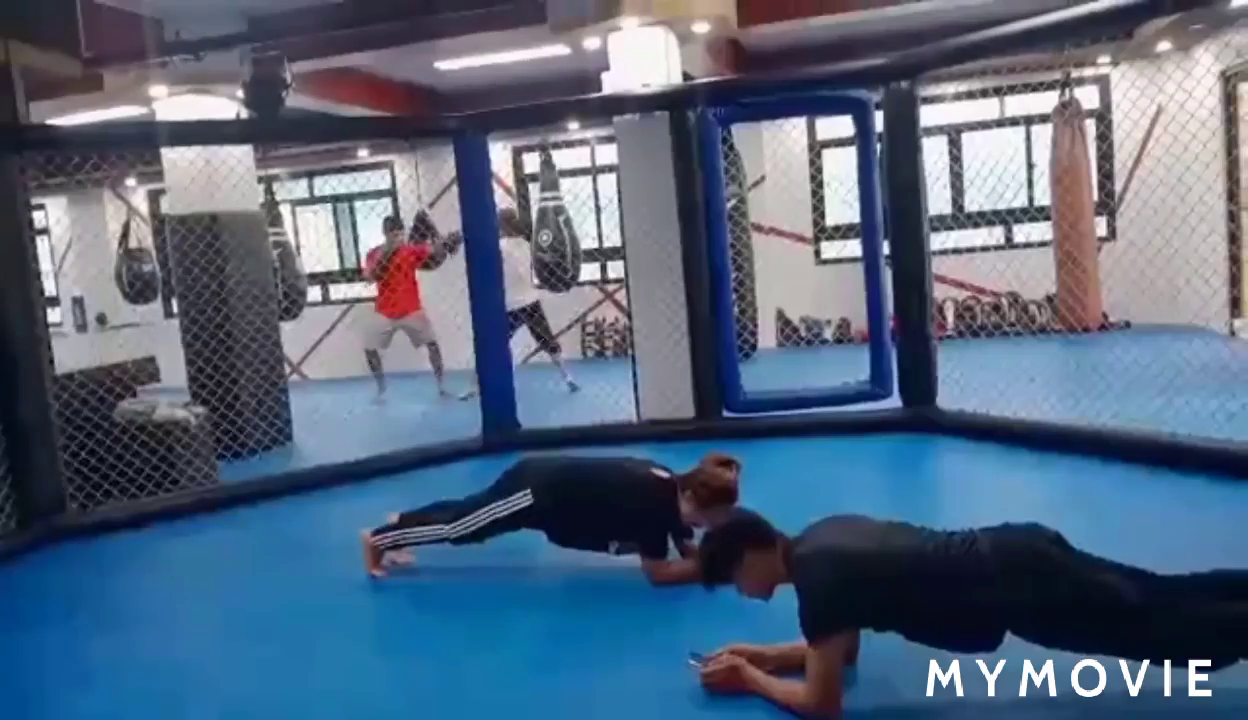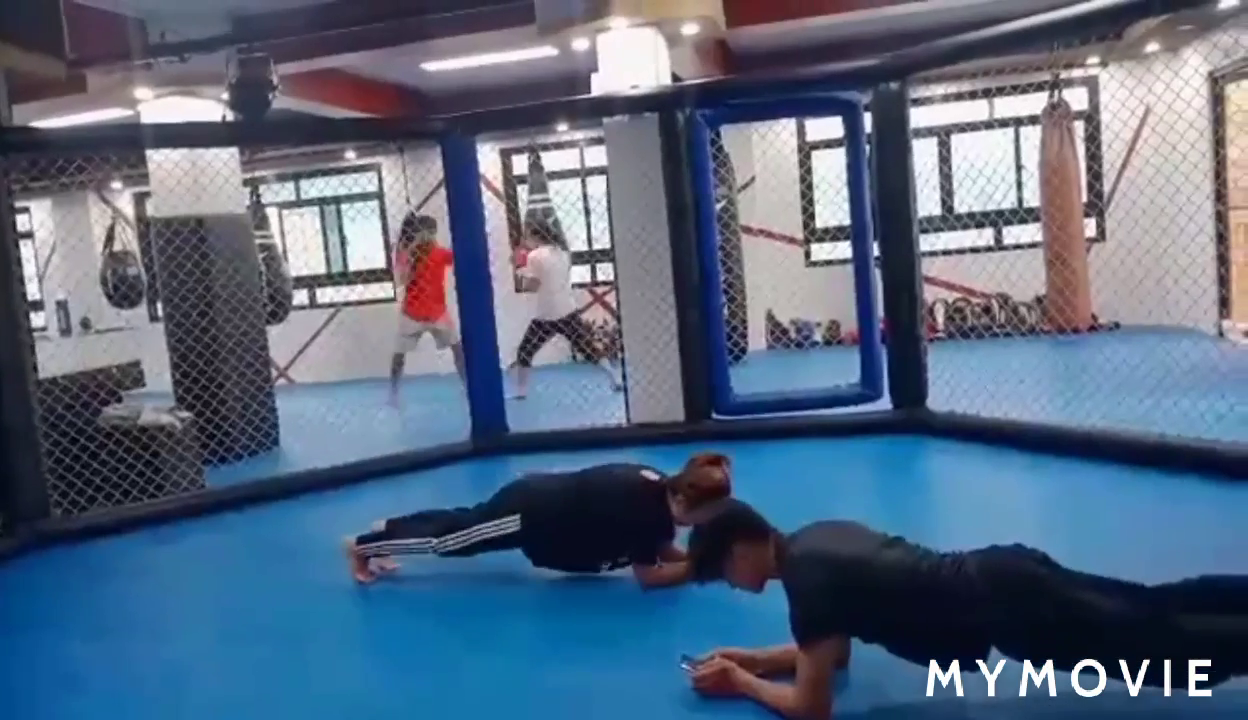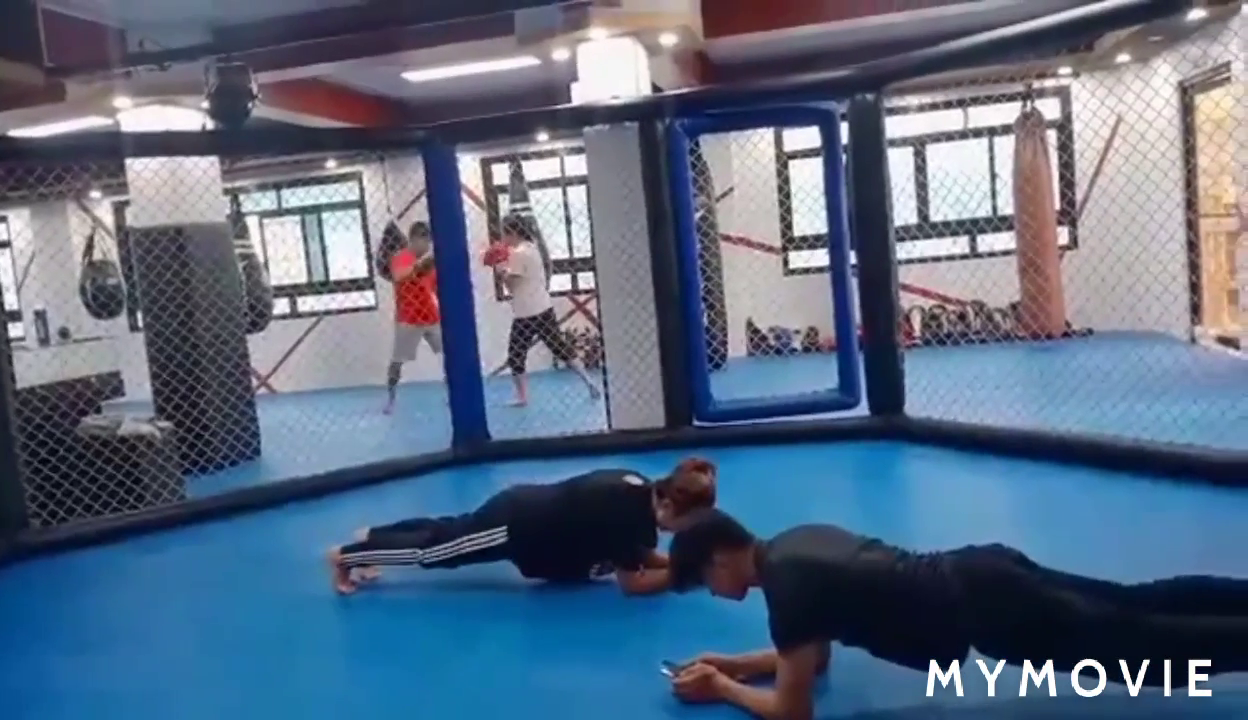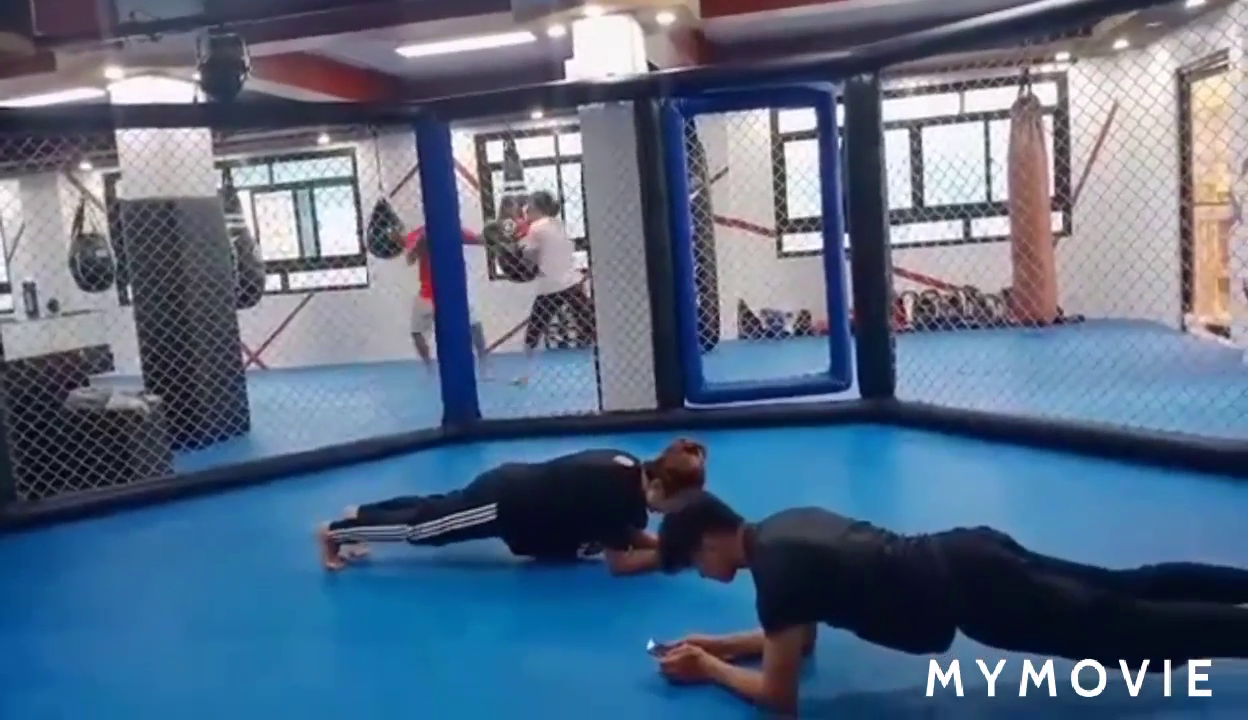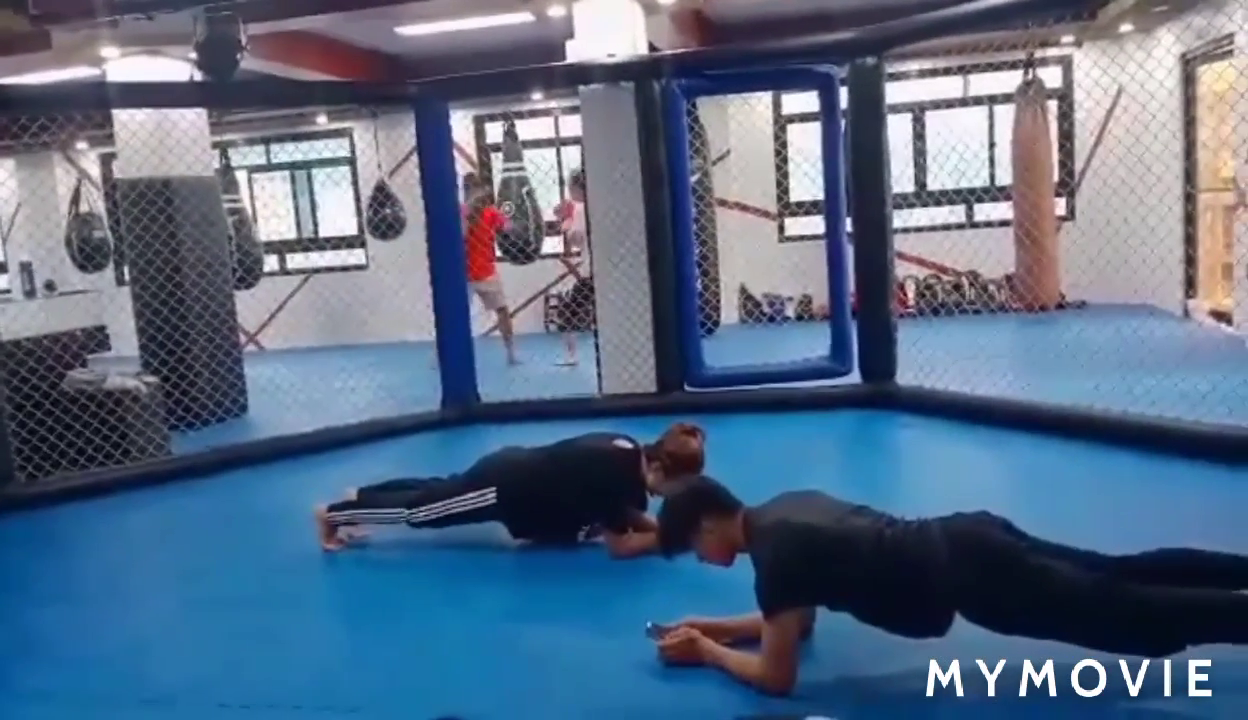
dt=0.5s
person 1, frame 1
left shoulder: (819, 576)
right shoulder: (820, 542)
right elbow: (841, 647)
right wrist: (763, 653)
left hip: (1022, 586)
right hip: (1016, 552)
left knee: (1170, 631)
right knee: (1169, 602)
person 1, frame 2
left shoulder: (809, 580)
right shoulder: (814, 541)
right elbow: (832, 648)
right wrist: (756, 658)
left hip: (1008, 607)
right hip: (1006, 573)
left knee: (1164, 647)
right knee: (1162, 608)
person 1, frame 3
left shoulder: (786, 586)
right shoulder: (791, 547)
right elbow: (810, 653)
right wrist: (735, 663)
left hip: (985, 608)
right hip: (982, 573)
left knee: (1140, 646)
right knee: (1140, 608)
person 1, frame 4
left shoulder: (776, 569)
right shoulder: (781, 528)
right elbow: (798, 635)
left wrist: (710, 668)
right wrist: (719, 643)
left hip: (973, 591)
right hip: (971, 557)
left knee: (1132, 631)
right knee: (1127, 592)
person 1, frame 5
left shoulder: (776, 552)
right shoulder: (782, 512)
left elbow: (777, 675)
right elbow: (796, 619)
left wrist: (708, 651)
right wrist: (716, 625)
left hip: (970, 576)
right hip: (969, 539)
left knee: (1133, 620)
right knee: (1124, 578)
person 2, frame 1
left shoulder: (674, 489)
right shoulder: (653, 501)
left elbow: (687, 549)
right elbow: (658, 571)
left hip: (549, 479)
right hip: (540, 490)
left knee: (469, 512)
right knee: (462, 526)
left ankle: (400, 522)
right ankle: (380, 538)
person 2, frame 2
left shoulder: (660, 488)
right shoulder: (646, 506)
left elbow: (665, 551)
right elbow: (650, 574)
left hip: (541, 496)
right hip: (533, 514)
left knee: (462, 522)
right knee: (449, 538)
left ankle: (386, 529)
right ankle: (362, 545)
person 2, frame 3
left shoulder: (642, 491)
right shoulder: (630, 510)
left elbow: (644, 556)
right elbow: (632, 581)
left hip: (525, 508)
right hip: (519, 527)
left knee: (447, 533)
right knee: (436, 548)
left ankle: (371, 537)
right ankle: (347, 556)
person 2, frame 4
left shoulder: (631, 471)
right shoulder: (619, 490)
left elbow: (632, 535)
right elbow: (620, 561)
left hip: (515, 487)
right hip: (507, 503)
left knee: (437, 510)
right knee: (421, 525)
left ankle: (360, 515)
right ankle: (335, 531)
person 2, frame 5
left shoulder: (631, 454)
right shoulder: (619, 473)
left elbow: (631, 516)
right elbow: (620, 543)
left hip: (514, 470)
right hip: (507, 488)
left knee: (436, 493)
right knee: (421, 509)
left ankle: (359, 498)
right ankle: (334, 513)
person 3, frame 1
left shoulder: (499, 247)
right shoulder: (524, 245)
left hip: (509, 308)
right hip: (530, 303)
right knee: (548, 341)
left ankle: (477, 388)
right ankle: (567, 377)
person 3, frame 2
left shoulder: (534, 257)
right shoulder: (562, 253)
left elbow: (530, 287)
left wrist: (521, 269)
left hip: (547, 316)
right hip: (569, 311)
left knee: (525, 351)
right knee: (588, 347)
left ankle: (520, 390)
right ankle: (615, 379)
person 3, frame 3
left shoulder: (518, 253)
right shoulder: (531, 248)
left elbow: (510, 283)
left wrist: (500, 265)
right wrist: (503, 264)
left hip: (528, 314)
right hip: (544, 308)
left knee: (515, 356)
right knee: (561, 348)
left ankle: (521, 397)
right ankle: (588, 382)
person 3, frame 4
left shoulder: (536, 227)
right shoulder: (561, 225)
left elbow: (530, 256)
left wrist: (524, 238)
left hip: (550, 288)
right hip: (573, 283)
left knee: (535, 329)
right knee: (590, 325)
left ankle: (525, 372)
person 3, frame 5
left shoulder: (580, 209)
left elbow: (575, 241)
left wrist: (566, 222)
left hip: (592, 271)
left knee: (570, 310)
left ankle: (571, 354)
person 4, frame 1
left shoulder: (411, 250)
right shoulder: (374, 254)
left elbow: (437, 254)
right elbow: (369, 277)
left wrist: (444, 244)
right wrist: (383, 255)
left hip: (411, 310)
right hip: (385, 313)
left knee: (432, 344)
right knee: (370, 349)
left ankle: (441, 386)
right ankle: (381, 387)
person 4, frame 2
left shoulder: (442, 252)
right shoulder: (404, 254)
right elbow: (402, 280)
right wrist: (412, 250)
left hip: (439, 313)
right hip: (412, 315)
left knee: (458, 347)
right knee: (399, 353)
right ankle: (394, 391)
person 4, frame 3
left shoulder: (430, 261)
right shoulder: (400, 259)
left elbow: (436, 287)
right elbow: (399, 278)
right wrist: (423, 261)
left hip: (432, 318)
right hip: (408, 320)
right knee: (397, 361)
right ankle: (391, 399)
person 4, frame 4
right shoulder: (417, 235)
left elbow: (479, 240)
right elbow: (409, 259)
right wrist: (422, 239)
right hip: (427, 295)
left knee: (476, 327)
right knee: (416, 333)
left ankle: (483, 369)
right ankle: (431, 371)
person 4, frame 5
left shoulder: (491, 212)
left elbow: (508, 228)
right wrist: (470, 211)
left hip: (486, 274)
left knee: (503, 310)
left ankle: (511, 353)
